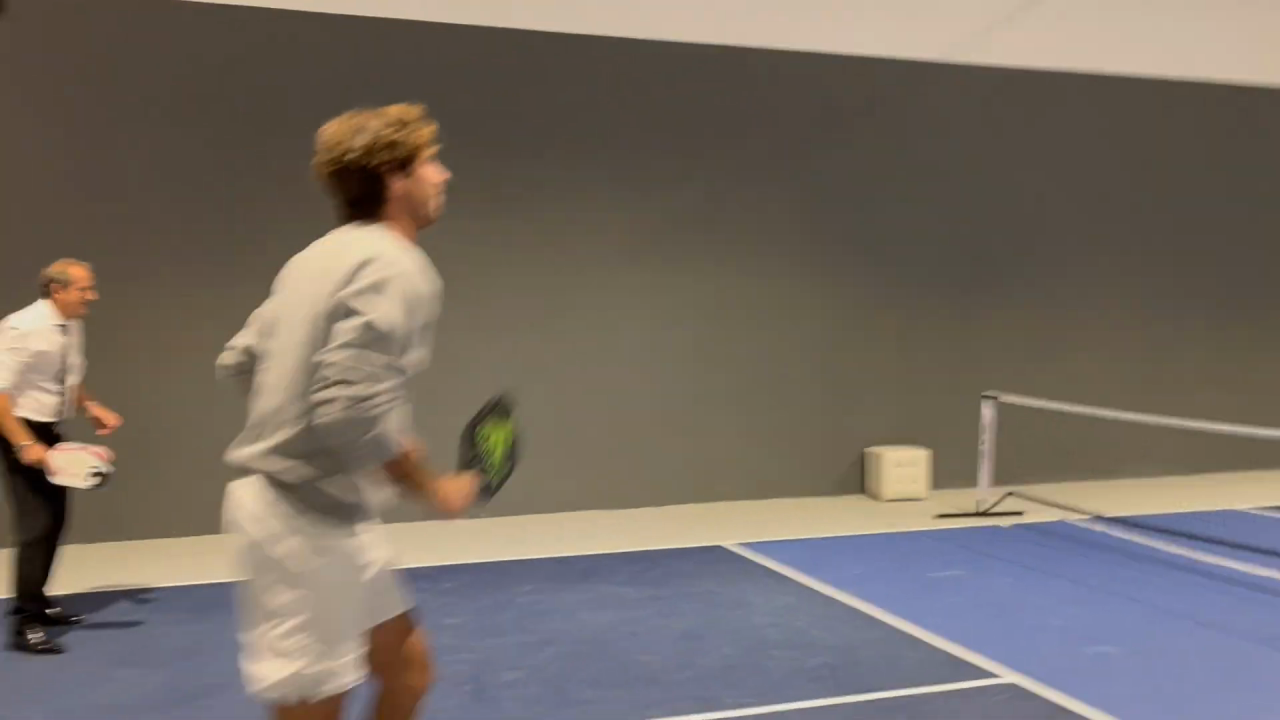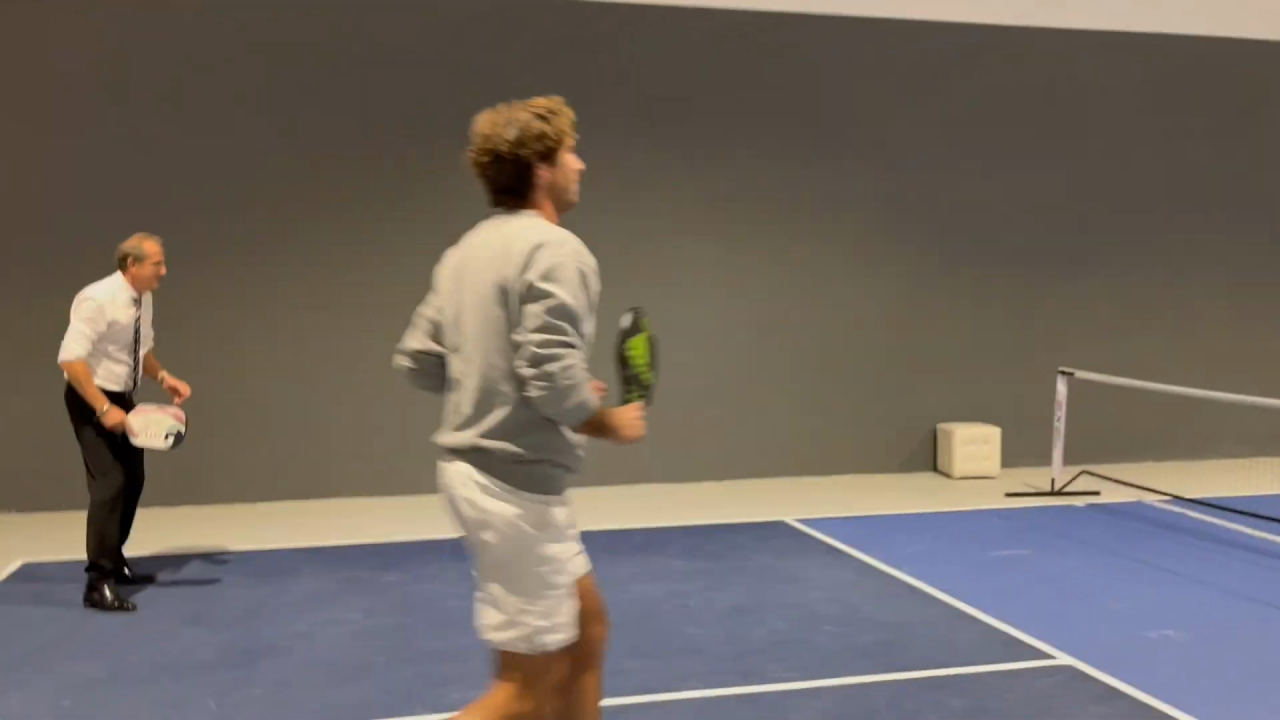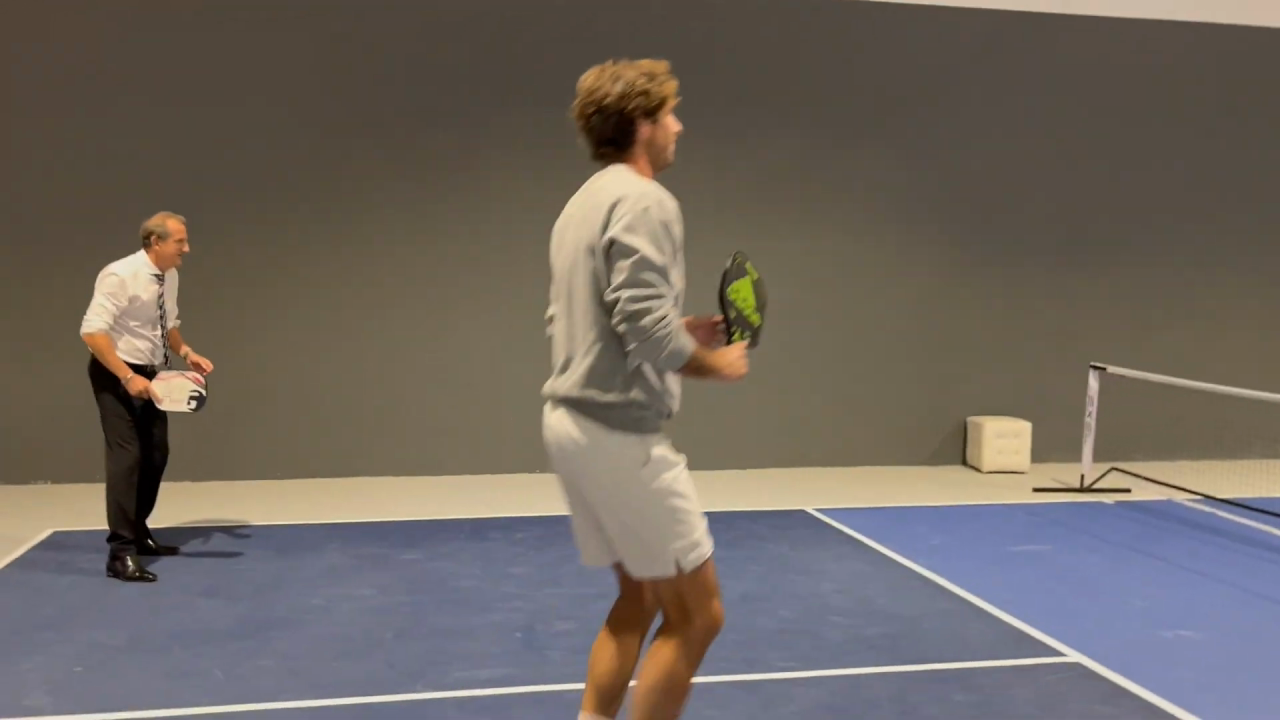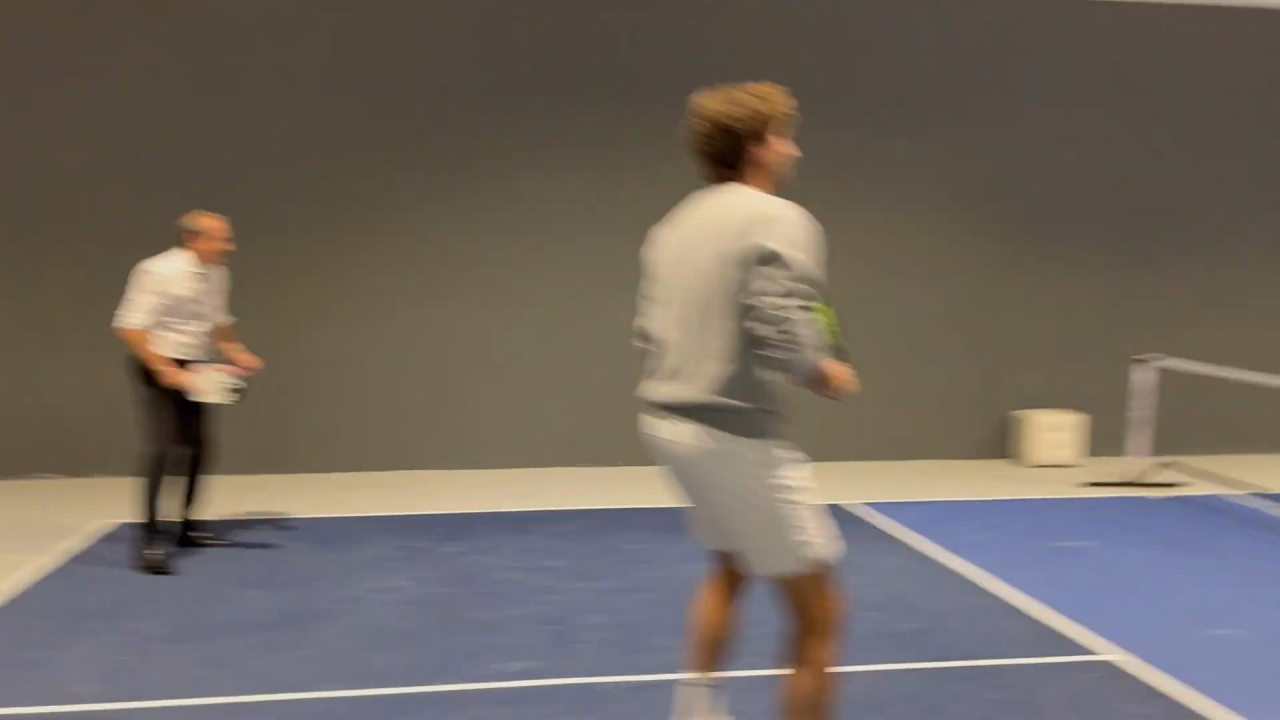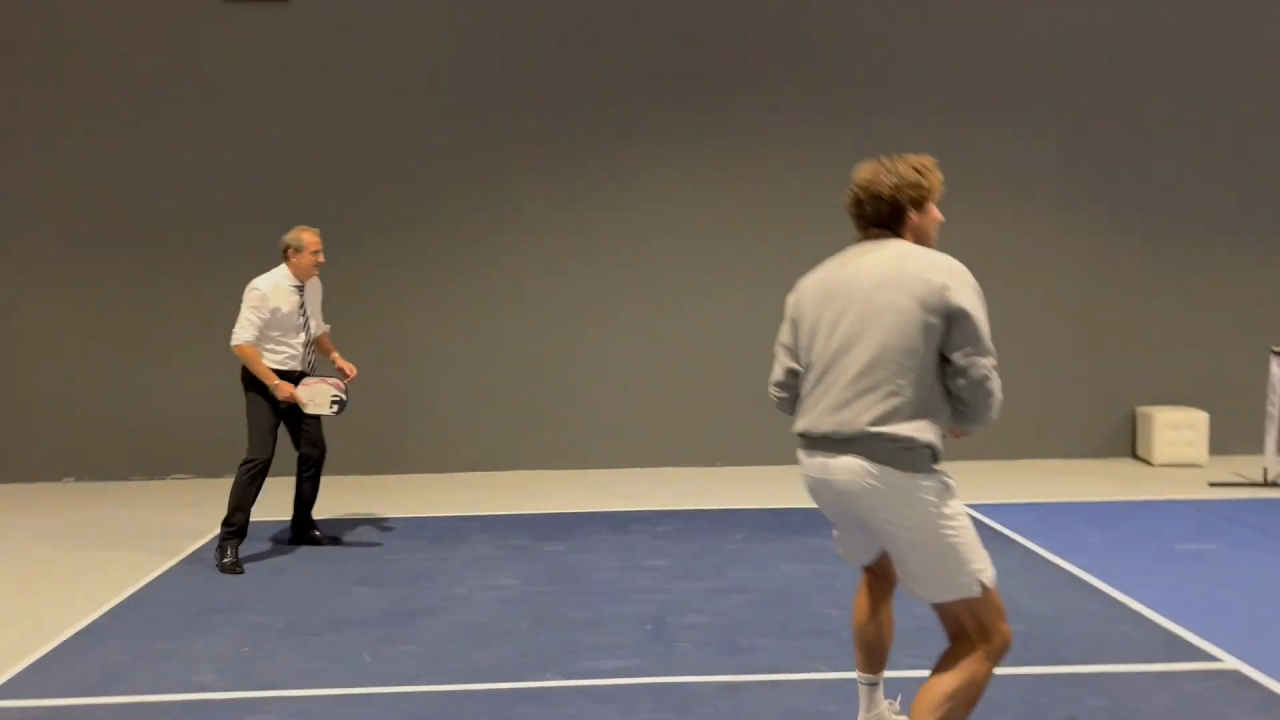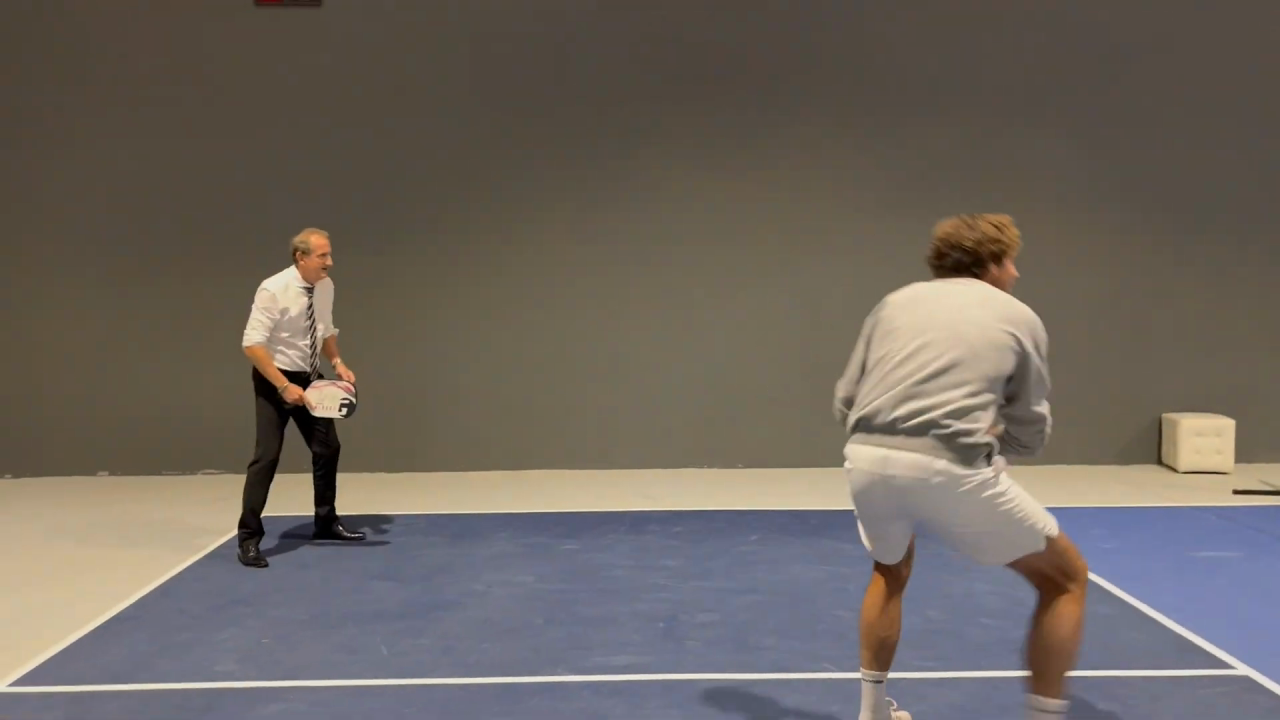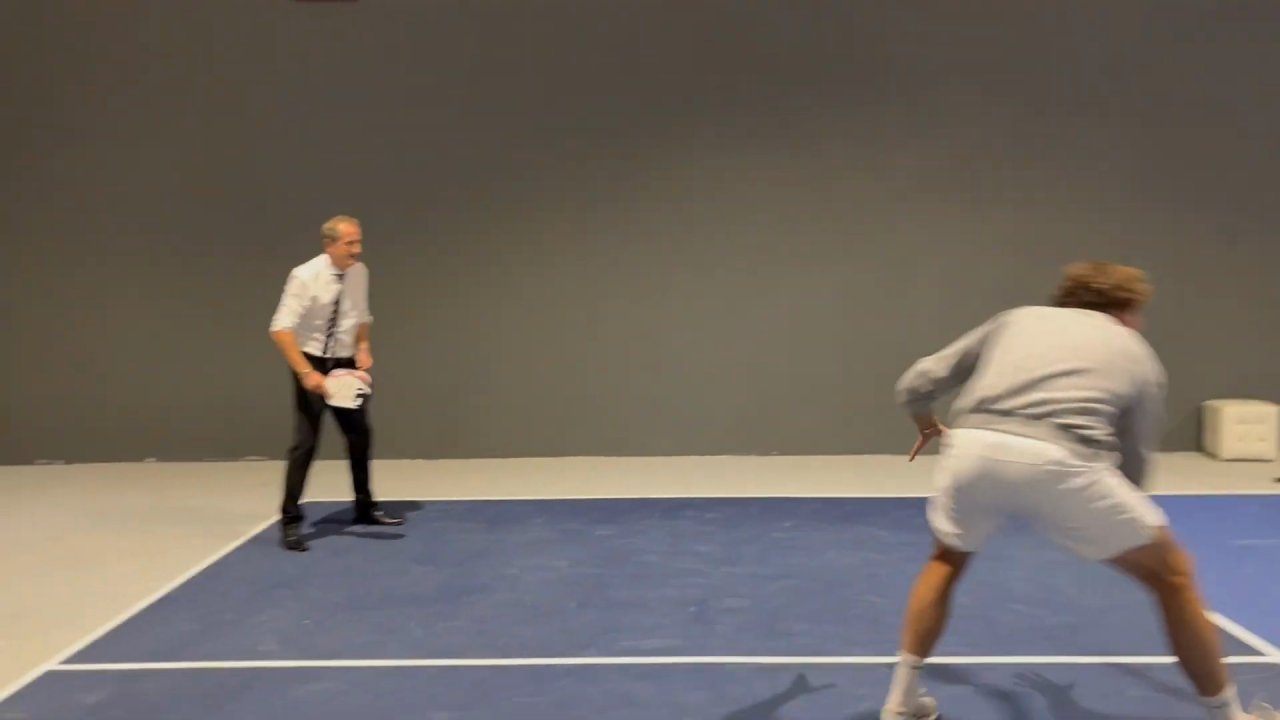
dt=0.2s
person 1, frame 1
left shoulder: (317, 260)
right shoulder: (396, 271)
left elbow: (238, 363)
right elbow: (354, 413)
right wrist: (429, 485)
left hip: (306, 507)
right hip: (305, 517)
left knee: (409, 669)
person 1, frame 2
left shoulder: (466, 252)
right shoulder: (557, 253)
left elbow: (414, 361)
right elbow: (555, 389)
right wrist: (614, 423)
left hip: (474, 471)
right hip: (517, 488)
left knee: (588, 626)
person 1, frame 3
left shoulder: (580, 207)
right shoulder: (642, 201)
right elbow: (647, 330)
left wrist: (684, 333)
right wrist: (714, 362)
left hip: (572, 422)
right hip: (617, 431)
left knee: (638, 595)
right knee: (697, 616)
person 1, frame 4
left shoulder: (670, 229)
right shoulder: (781, 220)
left elbow: (650, 337)
right elbow: (784, 341)
right wrist: (832, 378)
left hip: (666, 427)
right hip: (733, 436)
left knee: (733, 565)
right knee: (818, 612)
person 1, frame 5
left shoulder: (813, 282)
right shoulder: (948, 278)
left elbow: (781, 389)
right elbow: (981, 403)
right wrist: (941, 420)
left hip: (822, 466)
right hip: (900, 475)
left knee: (881, 574)
right knee: (981, 639)
person 1, frame 6
left shoulder: (894, 302)
right shoulder: (1020, 319)
left elbow: (847, 404)
right elbow: (1030, 437)
left hip: (867, 458)
right hip: (952, 469)
left knee: (891, 572)
right knee: (1065, 577)
person 1, frame 7
left shoulder: (1015, 320)
right shoulder: (1137, 355)
left elbow: (916, 386)
right elbow: (1130, 470)
left wrist: (927, 426)
left hip: (974, 447)
right hip: (1057, 463)
left knee: (946, 561)
right knee: (1171, 579)
person 2, frame 1
left shoulder: (73, 328)
left wrist: (92, 407)
left hip: (50, 431)
left knee: (54, 517)
right knee: (37, 521)
left ankle: (35, 601)
person 2, frame 2
left shoulder: (144, 300)
right shoulder: (97, 299)
right elbow: (70, 358)
left wrist: (162, 375)
right wrist: (103, 408)
left hip: (123, 400)
right hip: (93, 400)
left knee: (132, 482)
right knee: (108, 484)
left ankle: (113, 562)
right ankle: (99, 581)
person 2, frame 3
left shoulder: (170, 277)
right shoulder: (120, 275)
right elbow: (92, 331)
left wrist: (185, 351)
right wrist: (128, 377)
left hip: (151, 375)
right hip: (116, 375)
left knee: (156, 455)
right knee: (125, 457)
left ankle: (138, 534)
right ankle: (121, 552)
person 2, frame 4
left shoulder: (217, 274)
right shoulder: (158, 272)
right elbow: (130, 325)
left wrist: (234, 349)
right wrist: (164, 369)
left hip: (193, 370)
right hip: (160, 369)
left knee: (197, 447)
right knee: (162, 448)
left ankle: (186, 526)
right ankle: (151, 539)
person 2, frame 5
left shoulder: (314, 286)
right shoulder: (263, 288)
right elbow: (241, 342)
left wrist: (335, 357)
right wrist: (275, 384)
left hip: (299, 379)
right hip: (265, 380)
left knee: (314, 450)
right knee: (260, 456)
left ankle: (302, 526)
right ankle: (229, 539)
person 2, frame 6
left shoulder: (325, 286)
right shoulder: (273, 289)
right elbow: (252, 343)
left wrist: (337, 362)
right wrist: (284, 385)
left hip: (312, 378)
right hip: (276, 380)
left knee: (328, 448)
right knee: (267, 456)
left ankle: (326, 521)
right ankle: (249, 537)
person 2, frame 7
left shoulder: (359, 273)
right shoulder: (305, 276)
right elbow: (281, 328)
left wrist: (363, 348)
right wrist: (306, 373)
left hip: (346, 366)
right hip: (313, 366)
left knee: (360, 435)
right knee: (306, 441)
left ankle: (365, 506)
right ankle: (291, 522)
